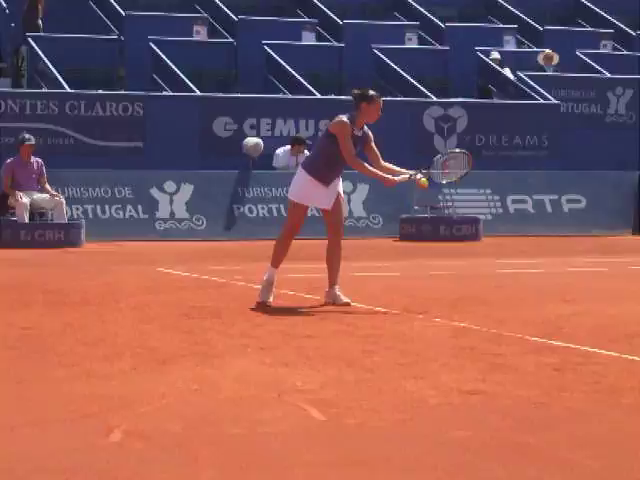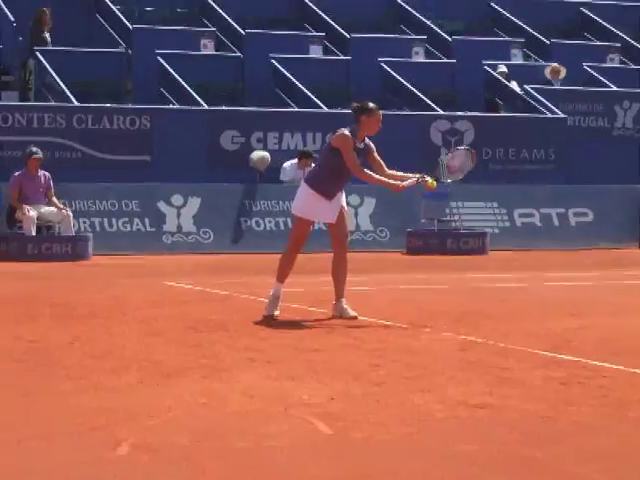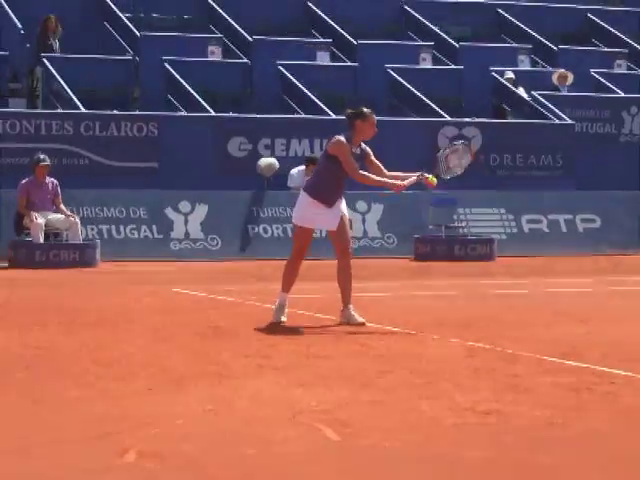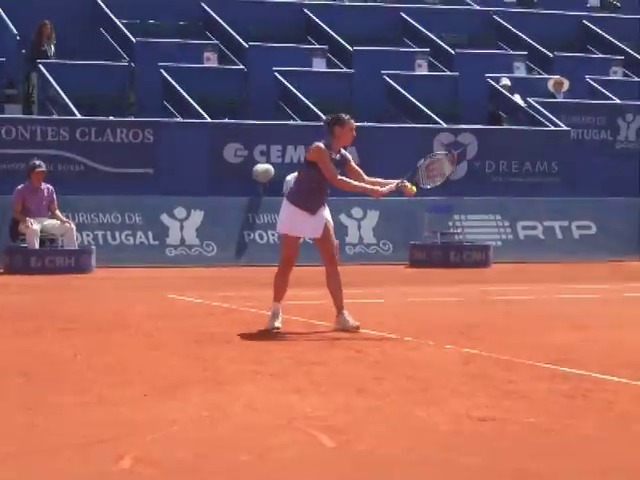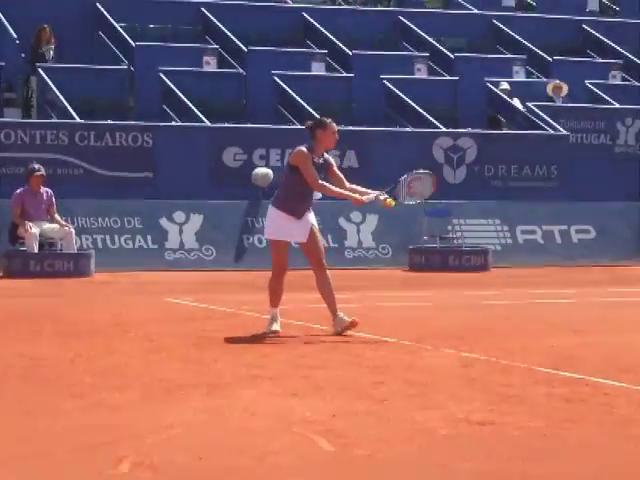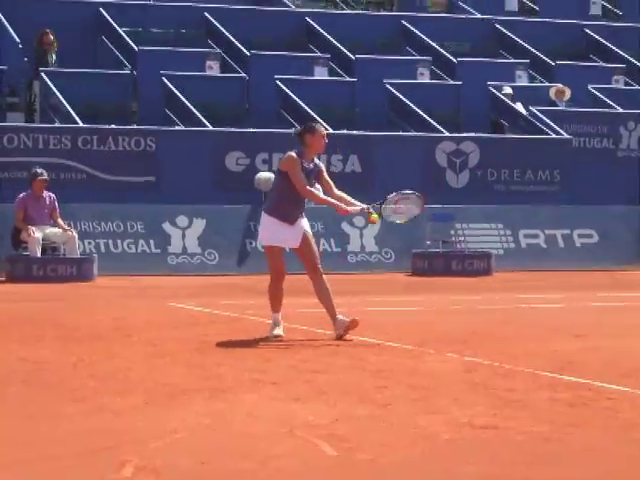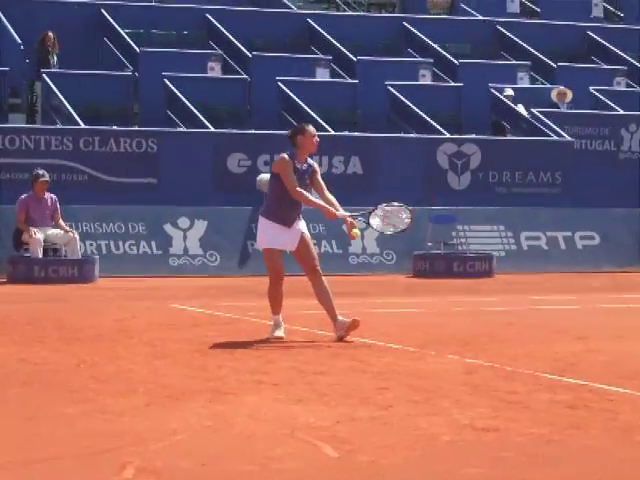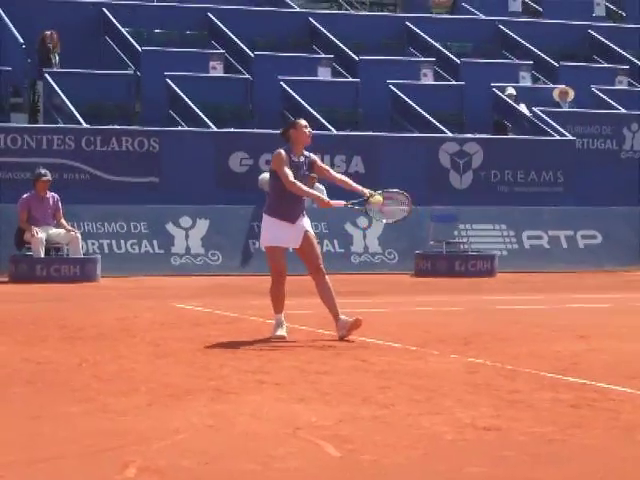
dt=0.2s
person 1, frame 1
left shoulder: (366, 135)
right shoulder: (342, 123)
left elbow: (379, 164)
right elbow: (352, 161)
left wrist: (409, 174)
right wrist: (384, 179)
left hip: (331, 183)
right hip: (308, 179)
left knee: (336, 235)
right knee: (290, 232)
left ankle: (332, 290)
right ankle: (269, 281)
person 1, frame 2
left shoulder: (367, 146)
right shoulder: (344, 136)
left elbow: (385, 172)
right elbow: (358, 172)
left wrist: (416, 177)
right wrist: (392, 185)
left hip: (335, 197)
right hip: (312, 193)
left knee: (341, 248)
right knee: (295, 246)
left ankle: (340, 303)
right ankle: (275, 296)
person 1, frame 3
left shoulder: (363, 150)
right shoulder: (339, 143)
left elbow: (384, 174)
right elbow: (357, 175)
left wrist: (417, 176)
right wrist: (392, 185)
left hip: (335, 204)
right hip: (311, 201)
left knee: (345, 255)
right knee: (298, 255)
left ankle: (347, 310)
right ankle: (281, 304)
person 1, frame 4
left shoulder: (343, 157)
right shoulder: (319, 149)
left elbow: (364, 179)
right elbow: (336, 181)
left wrist: (396, 183)
right wrist: (370, 191)
left hip: (319, 211)
right hip: (295, 209)
left knee: (332, 261)
right knee: (287, 263)
left ankle: (341, 316)
right ankle: (275, 312)
person 1, frame 5
left shoulder: (327, 161)
right shoulder: (301, 153)
left elbow: (345, 185)
right elbow: (317, 185)
left wrist: (375, 194)
right wrist: (351, 197)
left hip: (304, 215)
right hip: (281, 214)
left knee: (321, 266)
right knee: (280, 269)
left ankle: (337, 318)
right ankle: (274, 316)
person 1, frame 6
left shoulder: (317, 166)
right shoulder: (291, 159)
left elbow: (333, 191)
right elbow: (305, 190)
left wrist: (359, 206)
right wrist: (336, 205)
left hip: (297, 221)
right hip: (274, 221)
left knee: (316, 270)
right knee: (278, 274)
left ankle: (337, 320)
right ankle: (276, 321)
person 1, frame 7
left shoulder: (312, 167)
right shoulder: (284, 160)
left elbow: (325, 194)
right elbow: (295, 192)
left wrist: (344, 216)
right wrist: (325, 209)
left hip: (295, 224)
right hip: (271, 224)
left knee: (315, 271)
right knee: (277, 277)
left ankle: (337, 322)
right ankle: (277, 323)
person 1, frame 8
left shoulder: (309, 159)
right shoulder: (281, 155)
left elbow: (335, 176)
right elbow: (290, 182)
left wrist: (362, 191)
right wrist: (316, 197)
left hip: (299, 220)
right hip: (275, 222)
left knee: (319, 270)
right knee: (279, 275)
left ankle: (339, 320)
right ankle: (279, 322)
